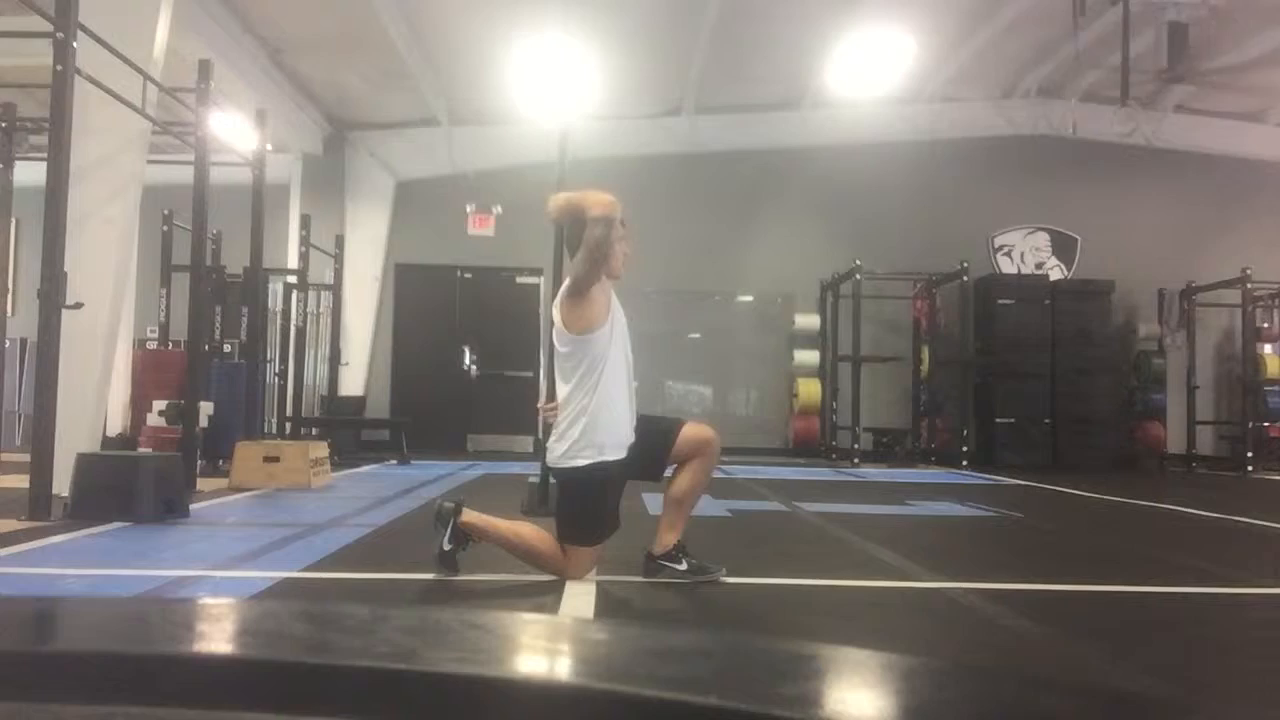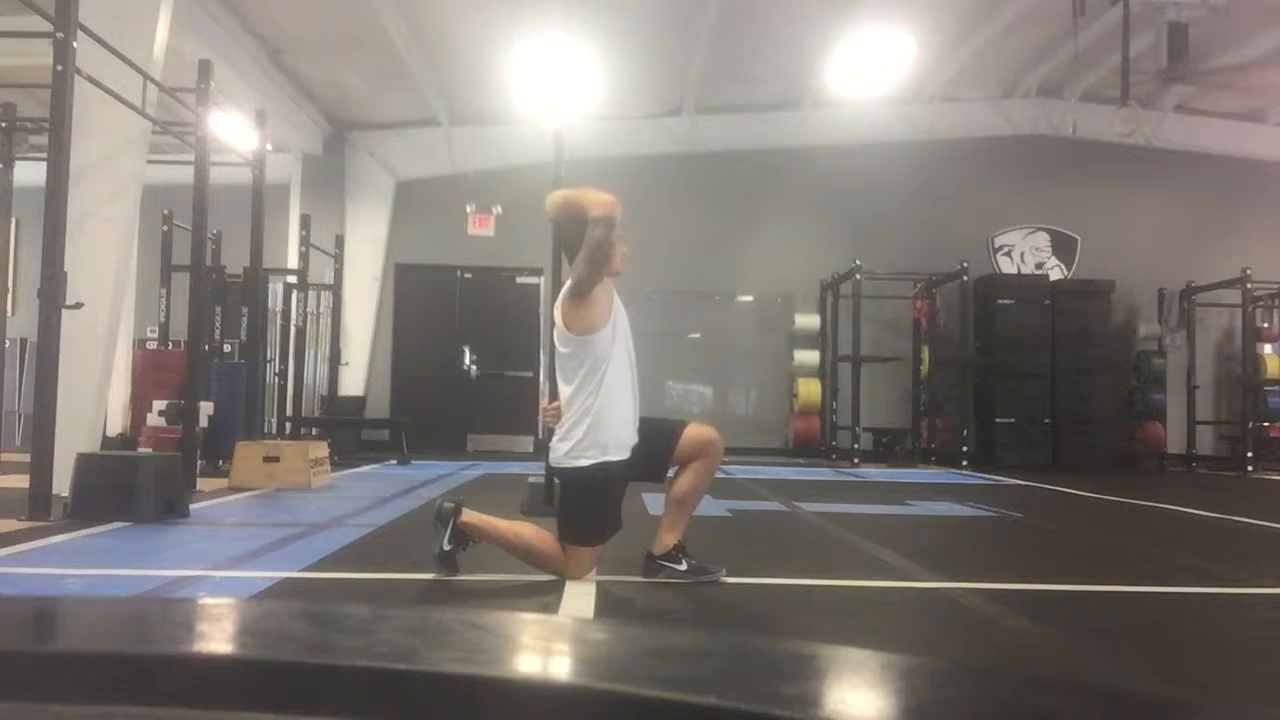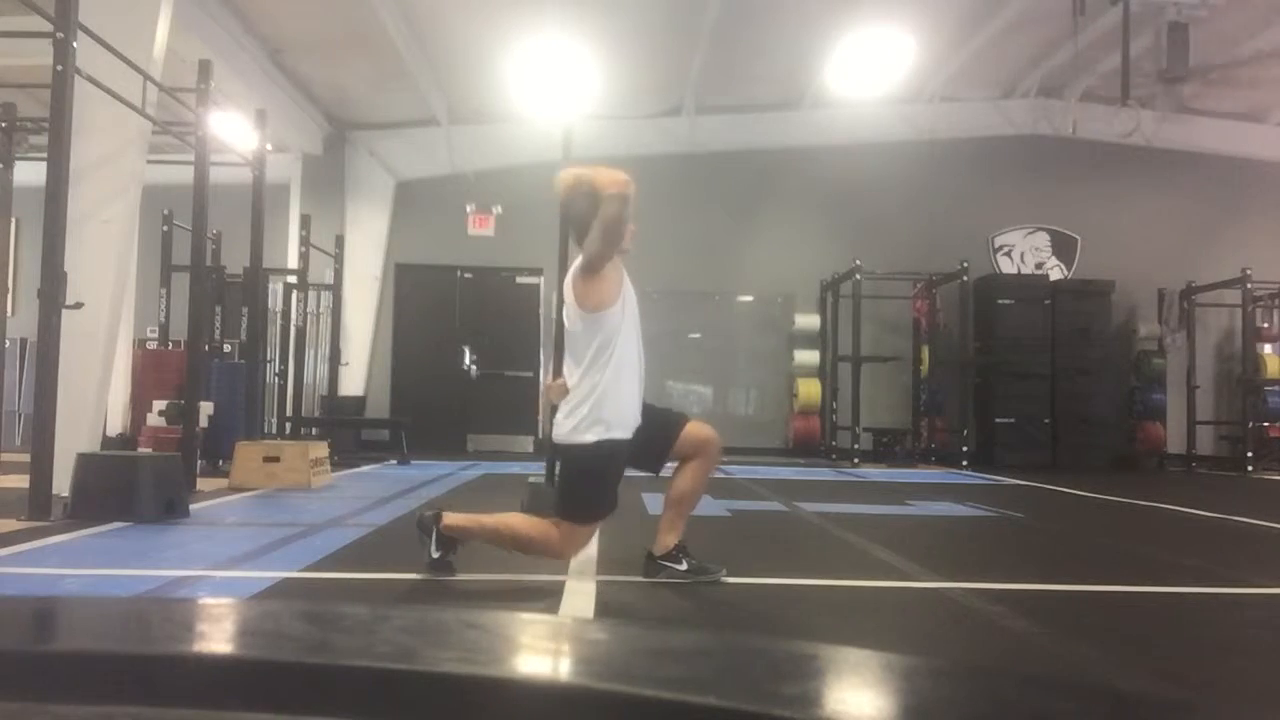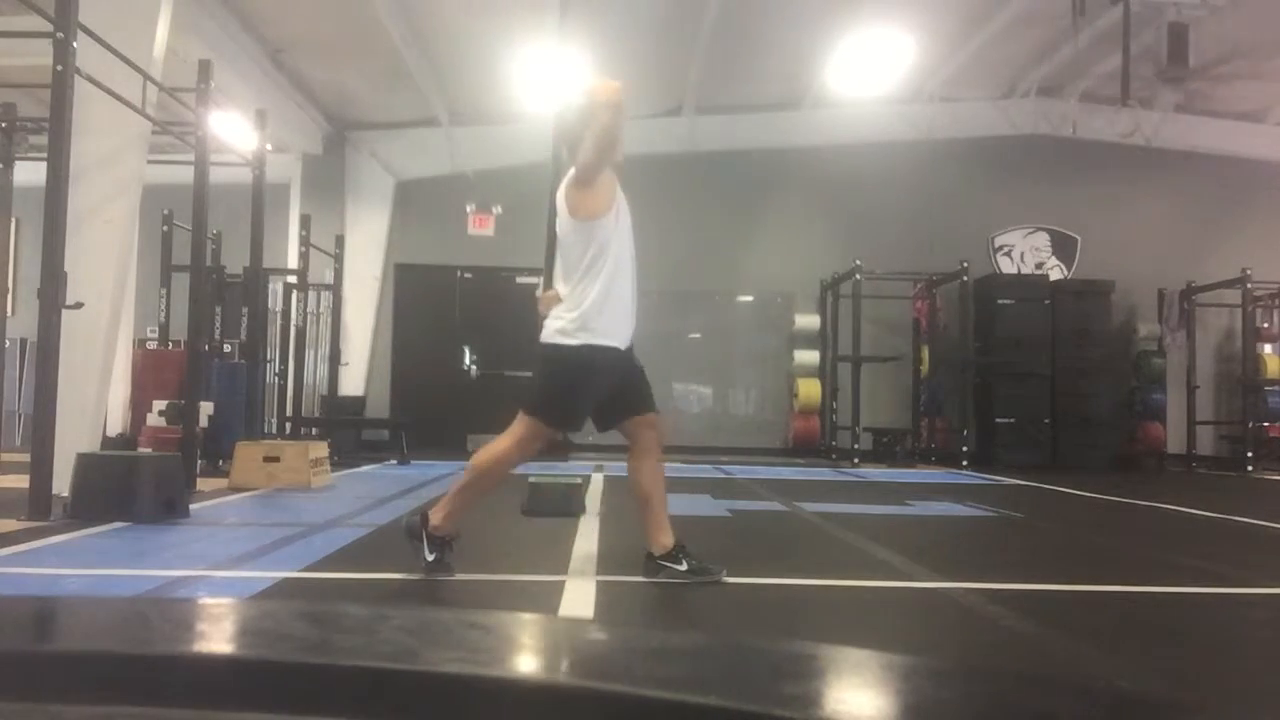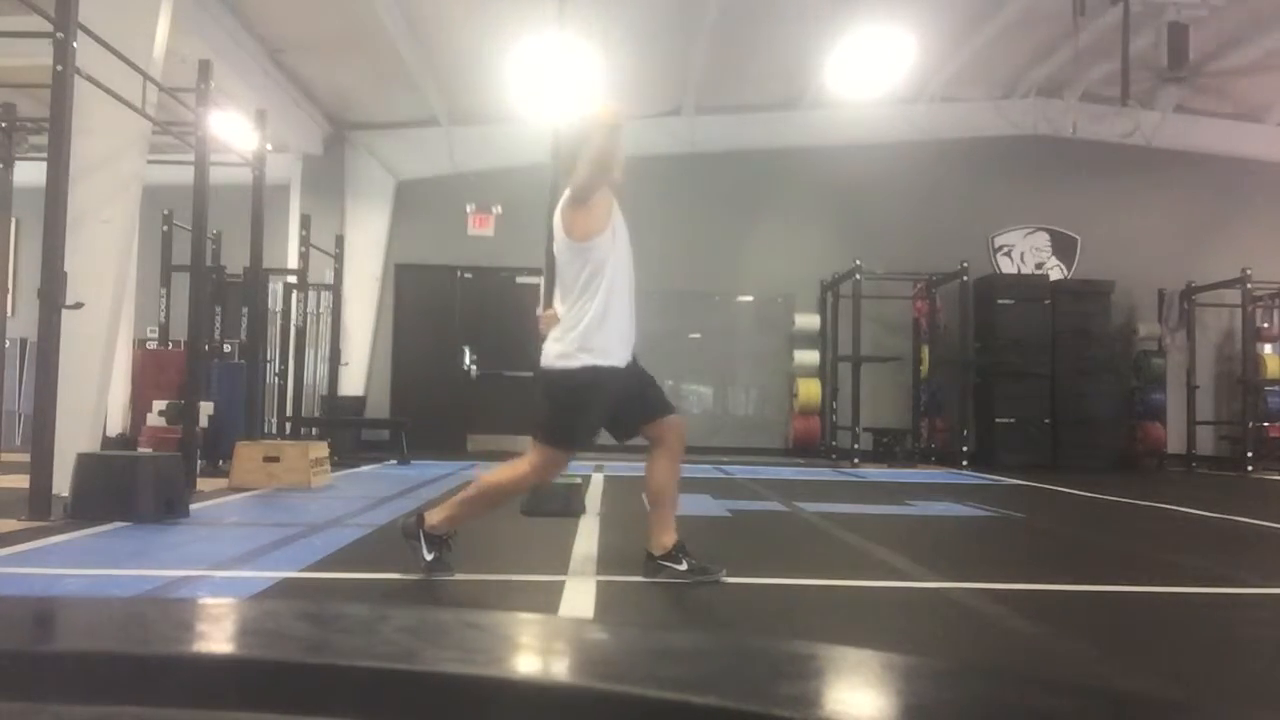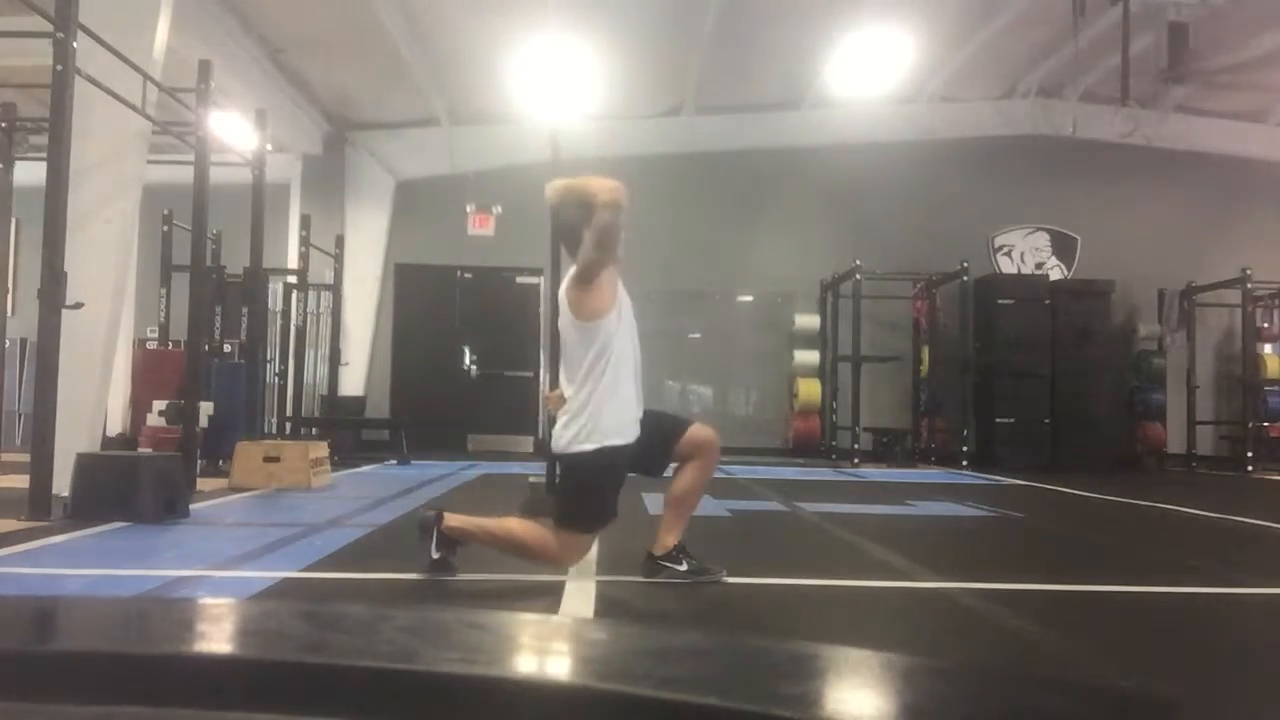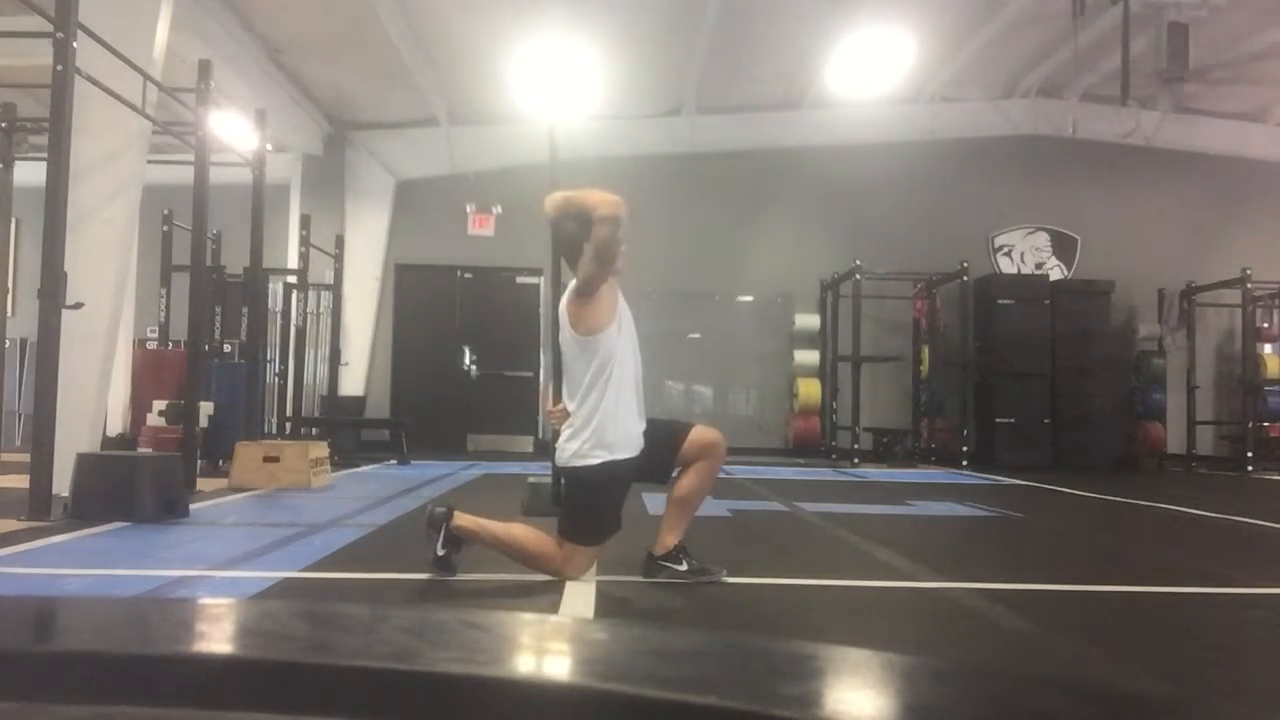
dt=0.5s
person 1, frame 1
left shoulder: (595, 294)
right shoulder: (583, 290)
right elbow: (604, 209)
right wrist: (566, 205)
left hip: (612, 437)
right hip: (589, 451)
left knee: (704, 443)
right knee: (573, 565)
left ankle: (664, 553)
right ankle: (463, 520)
person 1, frame 2
left shoulder: (594, 295)
right shoulder: (584, 292)
right elbow: (604, 209)
right wrist: (564, 202)
left hip: (615, 439)
right hip: (592, 454)
left knee: (707, 444)
right knee: (574, 565)
left ankle: (665, 552)
right ankle: (463, 520)
person 1, frame 3
left shoulder: (601, 272)
right shoulder: (595, 267)
right elbow: (619, 189)
right wrist: (577, 181)
left hip: (617, 417)
right hip: (594, 431)
left knee: (705, 443)
right knee: (563, 544)
left ankle: (665, 553)
right ankle: (444, 524)
person 1, frame 4
left shoulder: (594, 186)
right shoulder: (588, 179)
right elbow: (610, 96)
right wrist: (598, 99)
left hip: (606, 343)
right hip: (580, 345)
left knee: (647, 435)
right knee: (525, 439)
left ankle: (664, 553)
right ankle: (435, 524)
person 1, frame 5
left shoulder: (595, 205)
right shoulder: (584, 199)
right elbow: (607, 120)
left hip: (609, 359)
right hip: (580, 365)
left knee: (668, 433)
right knee: (541, 465)
left ankle: (664, 552)
right ankle: (431, 524)
person 1, frame 6
left shoulder: (595, 283)
right shoulder: (589, 279)
right elbow: (610, 195)
right wrist: (564, 191)
left hip: (617, 426)
right hip: (594, 441)
left knee: (704, 443)
right knee: (563, 552)
left ankle: (665, 554)
right ankle: (447, 526)
person 1, frame 7
left shoulder: (594, 295)
right shoulder: (589, 292)
right elbow: (610, 209)
right wrist: (563, 203)
left hip: (620, 437)
right hip: (598, 452)
left knee: (710, 445)
right knee: (569, 564)
left ankle: (665, 554)
right ankle: (455, 524)
